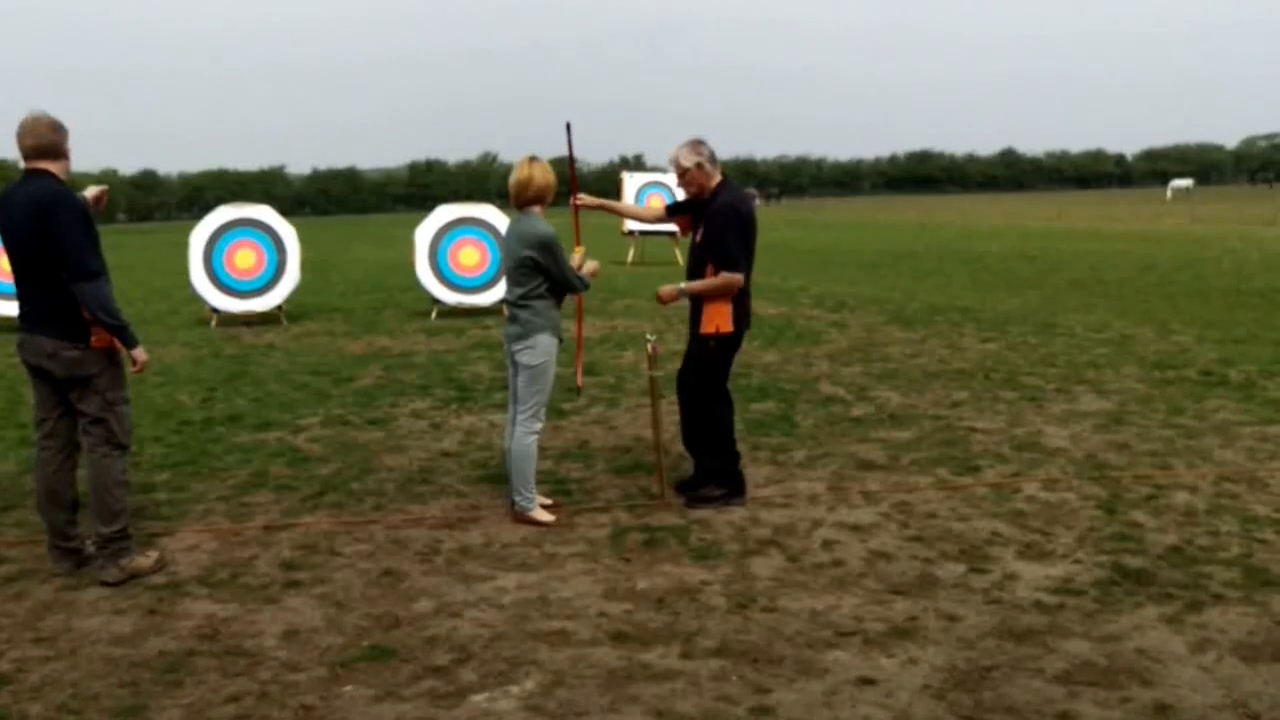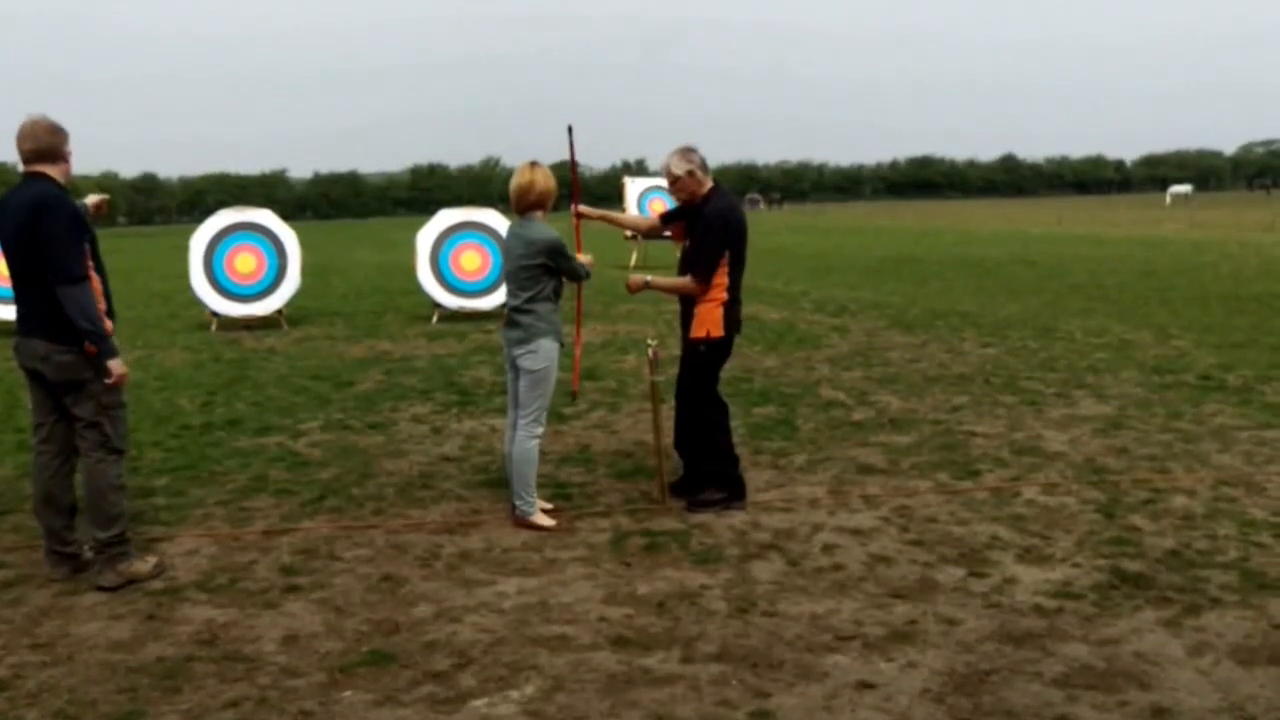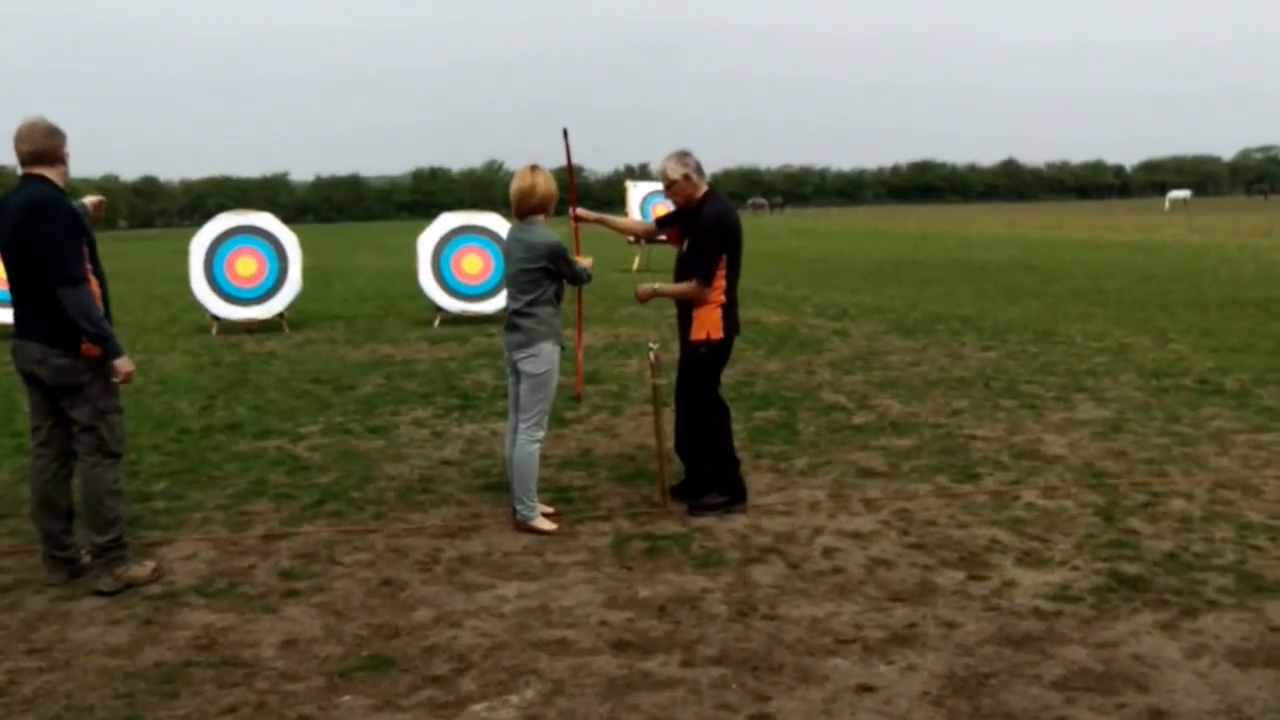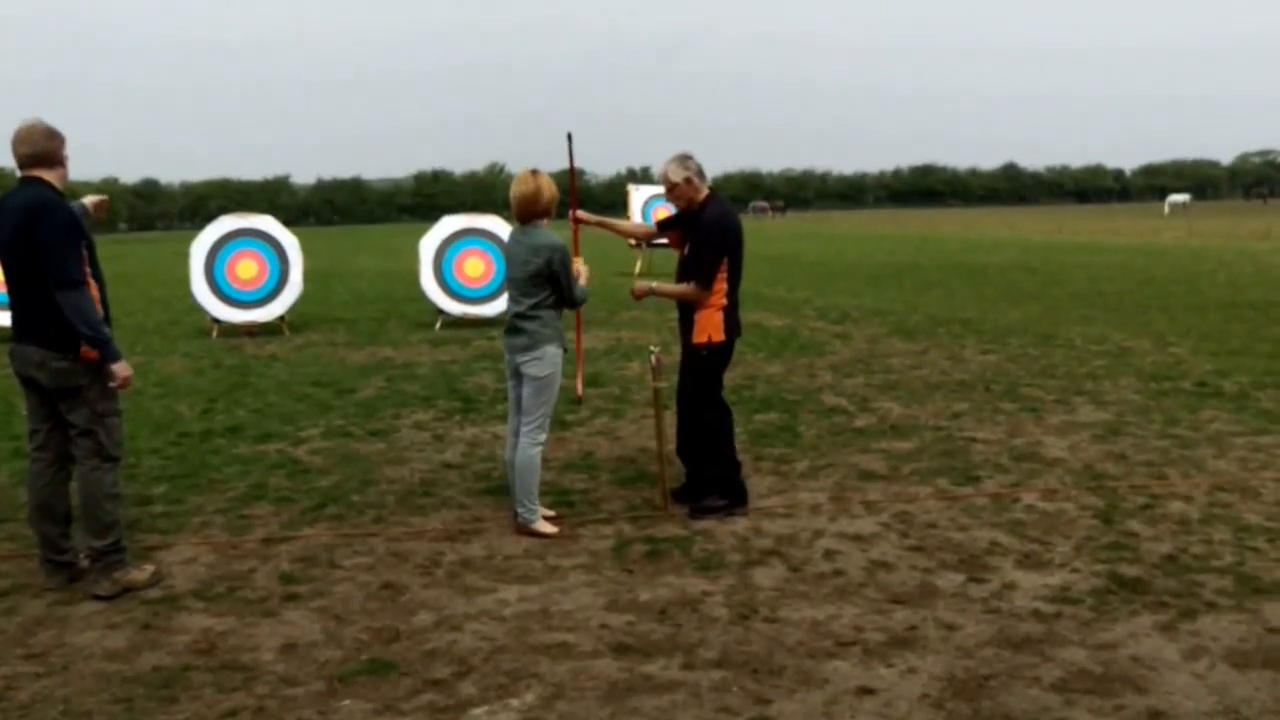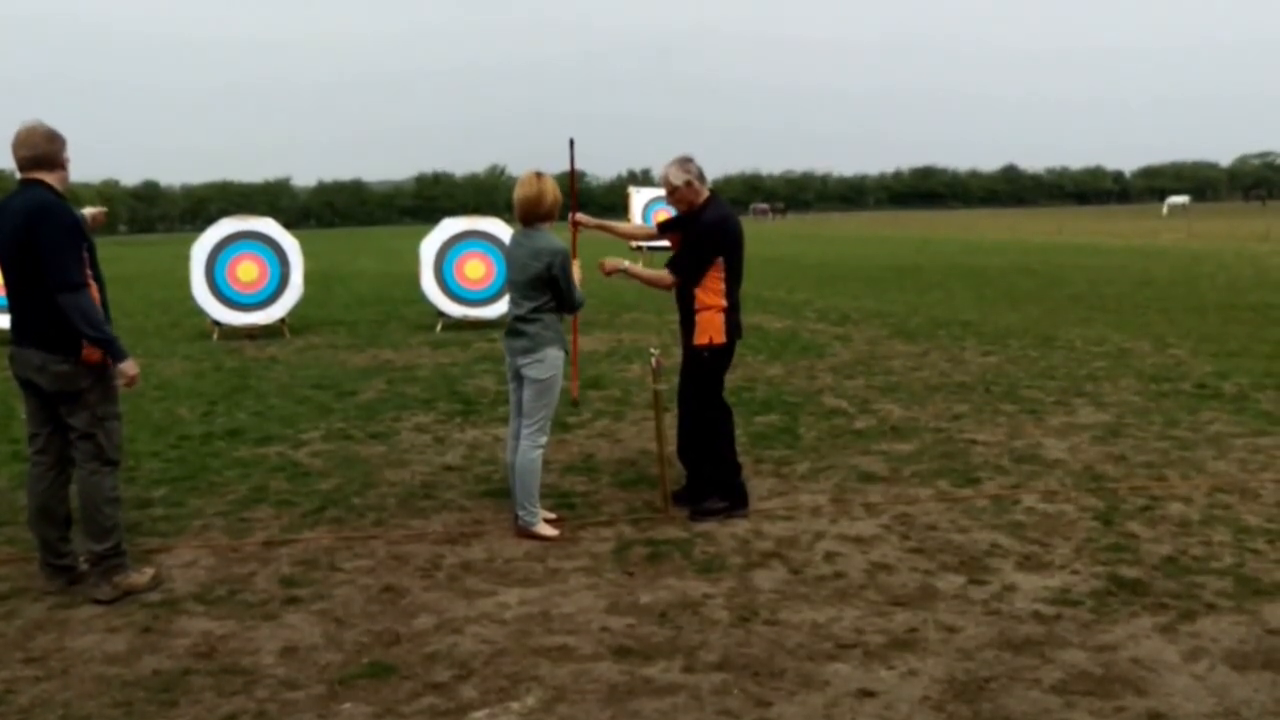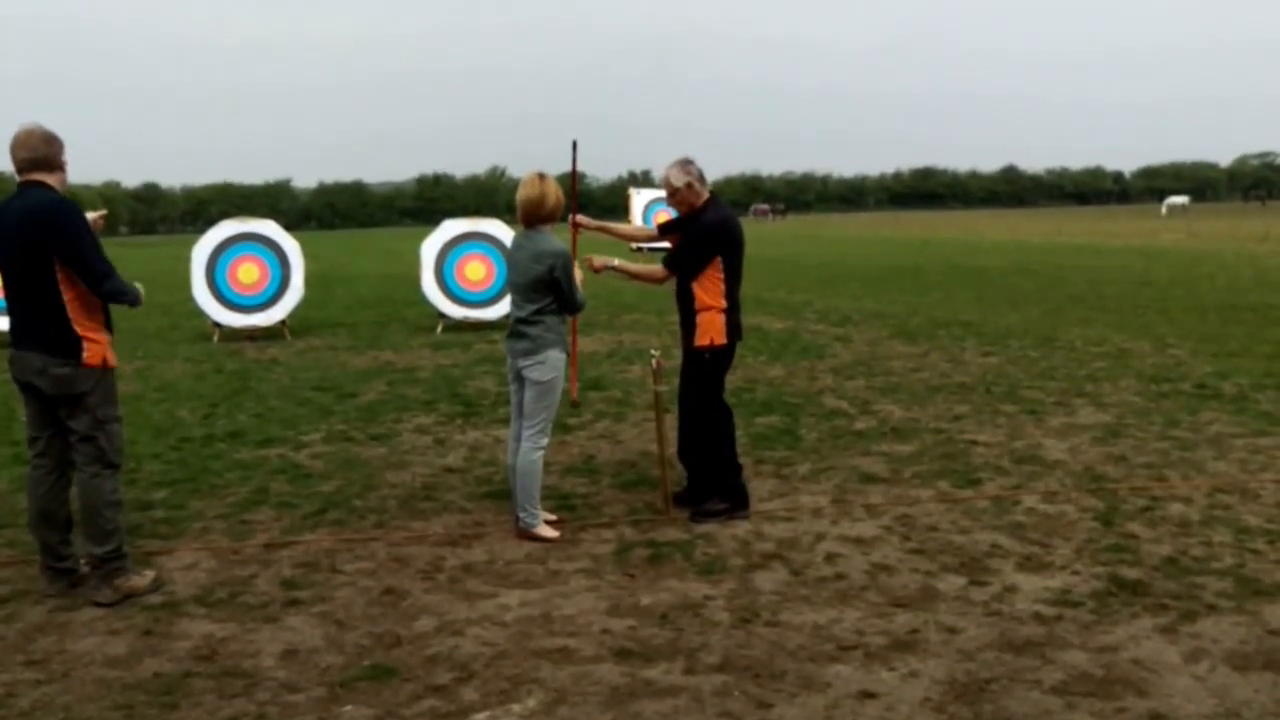
dt=0.4s
person 1, frame 1
right shoulder: (60, 199)
right elbow: (88, 280)
right wrist: (129, 339)
right hip: (80, 344)
left knee: (54, 443)
right knee: (106, 443)
left ankle: (65, 547)
right ankle: (115, 554)
person 1, frame 2
right shoulder: (55, 203)
right elbow: (72, 285)
left wrist: (80, 212)
right wrist: (106, 349)
right hip: (73, 348)
left knee: (51, 447)
right knee: (102, 447)
left ankle: (62, 553)
right ankle: (112, 559)
person 1, frame 3
right shoulder: (52, 205)
right elbow: (72, 287)
left wrist: (80, 213)
right wrist: (112, 348)
right hip: (72, 351)
left knee: (49, 451)
right knee: (99, 452)
left ankle: (59, 558)
right ankle: (109, 563)
person 1, frame 4
right shoulder: (51, 207)
right elbow: (70, 291)
left wrist: (80, 212)
right wrist: (109, 353)
right hip: (71, 355)
left knee: (47, 455)
right knee: (97, 456)
left ankle: (58, 562)
right ankle: (108, 568)
person 1, frame 5
right shoulder: (52, 210)
right elbow: (72, 293)
left wrist: (79, 226)
right wrist: (116, 353)
right hip: (72, 358)
left knee: (47, 459)
right knee: (97, 460)
left ankle: (57, 565)
right ankle: (109, 571)
person 1, frame 6
right shoulder: (57, 209)
right elbow: (100, 283)
left wrist: (80, 231)
right wrist: (133, 294)
right hip: (75, 359)
left knee: (46, 461)
right knee: (97, 463)
left ankle: (58, 568)
right ankle: (109, 574)
person 2, frame 1
left shoulder: (515, 228)
right shoulder: (542, 233)
right elbow: (569, 284)
left wrist: (571, 266)
right wrist: (588, 272)
left hip: (516, 331)
right hip: (537, 334)
left knee: (517, 417)
right knee: (530, 422)
left ankle: (521, 493)
right ankle: (525, 504)
person 2, frame 2
left shoulder: (514, 232)
right shoulder: (546, 237)
right elbow: (576, 272)
left wrist: (570, 265)
right wrist: (586, 264)
left hip: (515, 335)
right hip: (538, 339)
left knee: (517, 421)
right knee: (531, 426)
left ankle: (522, 497)
right ankle: (525, 508)
person 2, frame 3
left shoulder: (514, 236)
right shoulder: (547, 241)
right elbow: (577, 276)
left wrist: (571, 267)
right wrist: (586, 266)
left hip: (515, 339)
right hip: (539, 343)
left knee: (517, 426)
right knee: (532, 430)
left ankle: (523, 501)
right ankle: (527, 513)
person 2, frame 4
left shoulder: (515, 239)
right shoulder: (553, 245)
right elbow: (572, 299)
left wrist: (566, 272)
right wrist: (582, 279)
left hip: (515, 342)
right hip: (541, 346)
left knee: (517, 429)
right knee: (533, 433)
left ankle: (523, 504)
right ankle: (528, 516)
person 2, frame 5
left shoulder: (516, 242)
right shoulder: (555, 249)
right elbow: (571, 303)
right wrist: (576, 279)
left hip: (516, 345)
right hip: (542, 349)
left knee: (518, 431)
right knee: (534, 436)
left ankle: (524, 507)
right ankle: (528, 519)
person 2, frame 6
left shoulder: (517, 244)
right shoulder: (556, 252)
right elbow: (573, 305)
right wrist: (577, 280)
left hip: (517, 347)
right hip: (544, 352)
left knee: (519, 433)
right knee: (535, 438)
left ankle: (525, 509)
right ankle: (529, 521)
person 3, frame 1
left shoulder: (728, 207)
right shoulder: (707, 201)
left elbow: (734, 278)
right elbow: (655, 214)
left wrist: (680, 290)
right wrist: (600, 203)
left hip: (721, 318)
right hip: (709, 317)
left knee: (708, 395)
right knee: (691, 388)
left ankle: (728, 482)
right ankle: (707, 471)
person 3, frame 2
left shoulder: (717, 213)
right shoulder: (700, 207)
left elbow: (695, 283)
right elbow: (651, 225)
left wrist: (646, 282)
right wrist: (599, 215)
left hip: (712, 321)
right hip: (701, 320)
left knee: (702, 399)
right knee: (689, 397)
left ankle: (727, 485)
right ankle: (697, 474)
person 3, frame 3
left shoulder: (714, 217)
right shoulder: (694, 211)
left elbow: (700, 288)
right elbow: (646, 229)
left wrist: (654, 290)
right wrist: (595, 218)
left hip: (711, 325)
right hip: (697, 324)
left knee: (705, 402)
right knee: (689, 401)
left ankle: (728, 489)
right ankle: (699, 479)
person 3, frame 4
left shoulder: (715, 220)
right shoulder: (696, 214)
left elbow: (698, 290)
right elbow: (648, 231)
left wrist: (651, 288)
right wrist: (596, 221)
left hip: (712, 328)
right hip: (698, 326)
left knee: (707, 405)
right knee: (691, 403)
left ankle: (729, 492)
right ankle: (700, 482)
person 3, frame 5
left shoulder: (713, 222)
right shoulder: (697, 216)
left elbow: (669, 279)
right elbow: (648, 232)
left wrist: (622, 266)
right wrist: (596, 224)
left hip: (713, 328)
right hip: (700, 327)
left knee: (708, 406)
right knee: (692, 405)
left ankle: (730, 494)
right ankle: (702, 484)
person 3, frame 6
left shoulder: (713, 223)
right shoulder: (698, 217)
left elbow: (661, 273)
right elbow: (648, 233)
left wrist: (612, 263)
right wrist: (595, 225)
left hip: (713, 330)
right hip: (700, 328)
left knee: (709, 407)
right knee: (692, 406)
left ankle: (730, 495)
right ankle: (702, 485)
